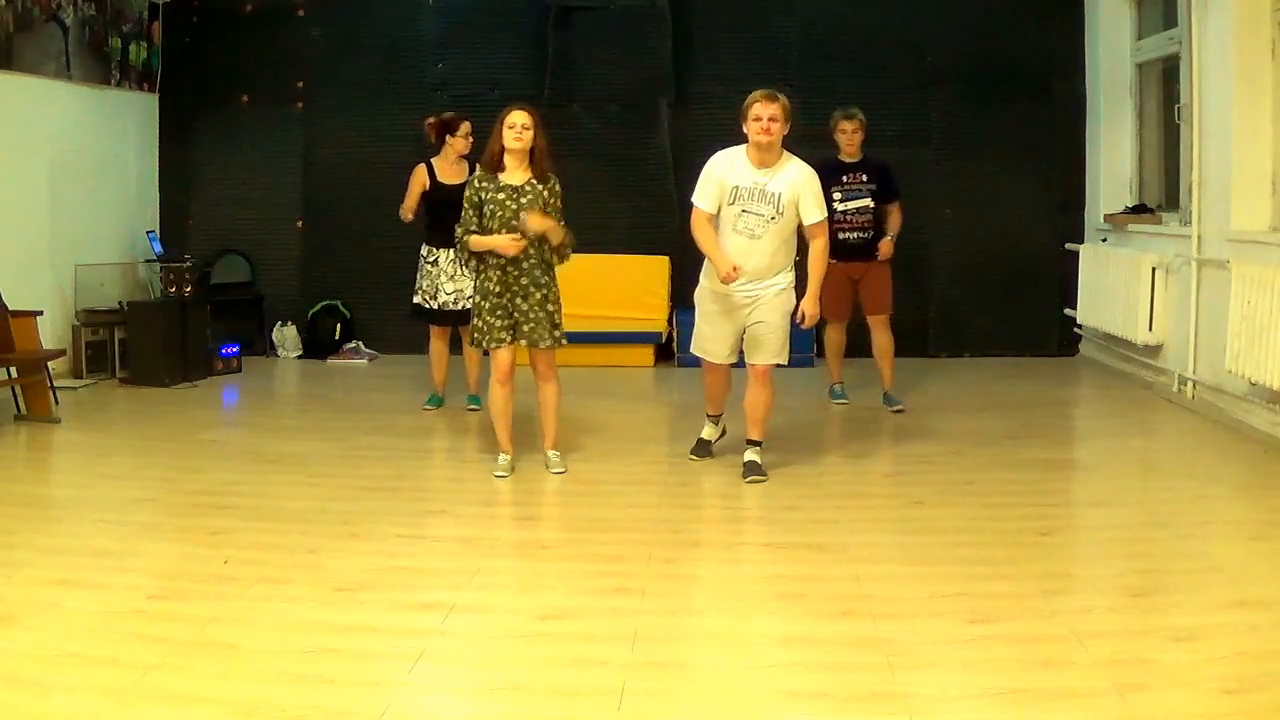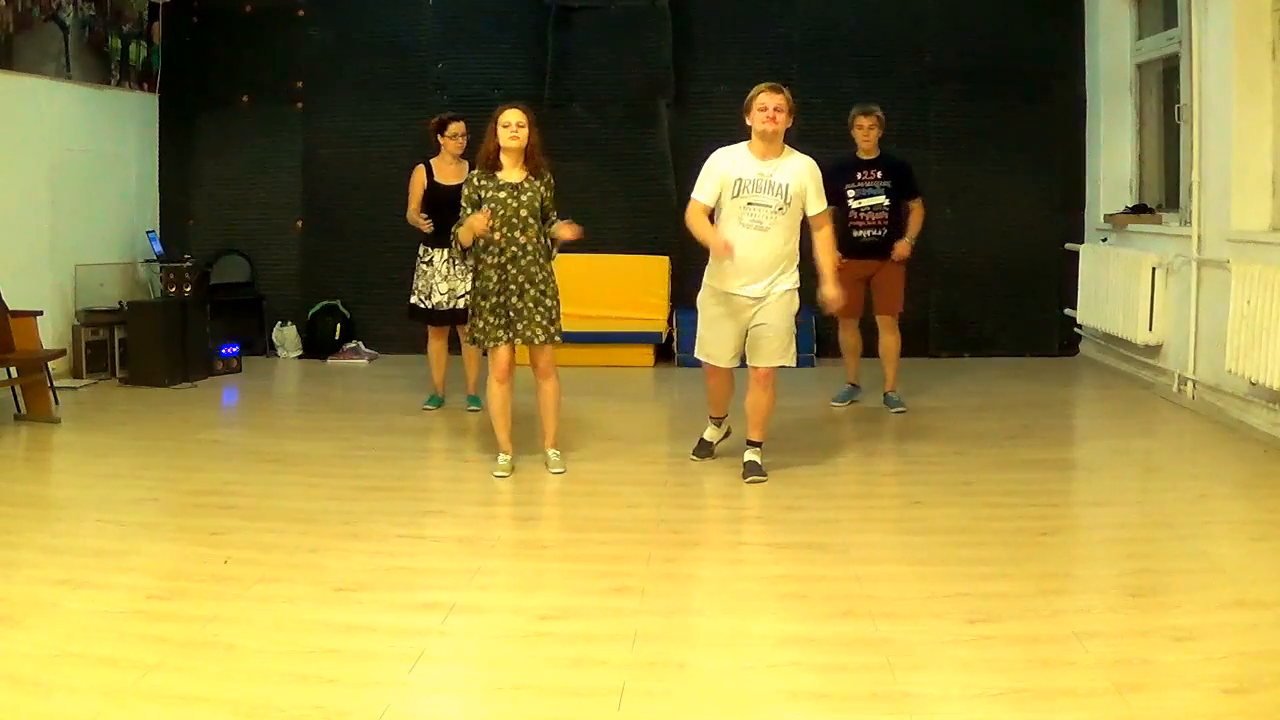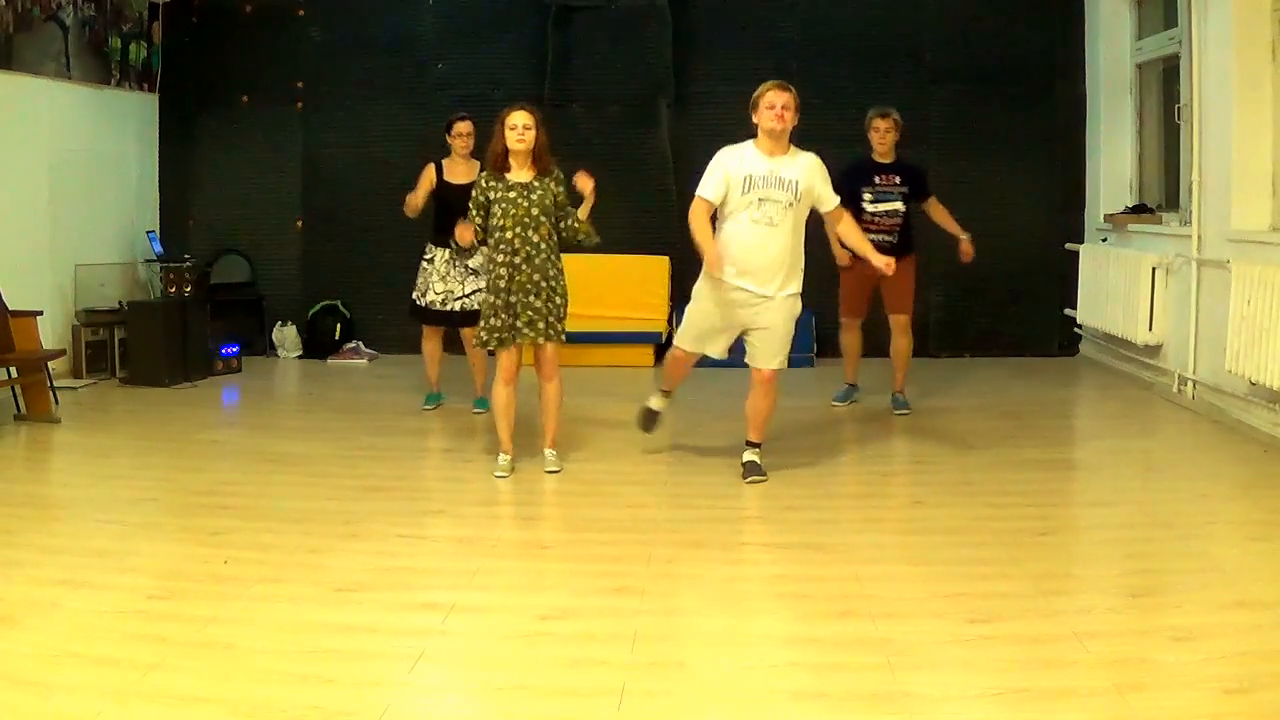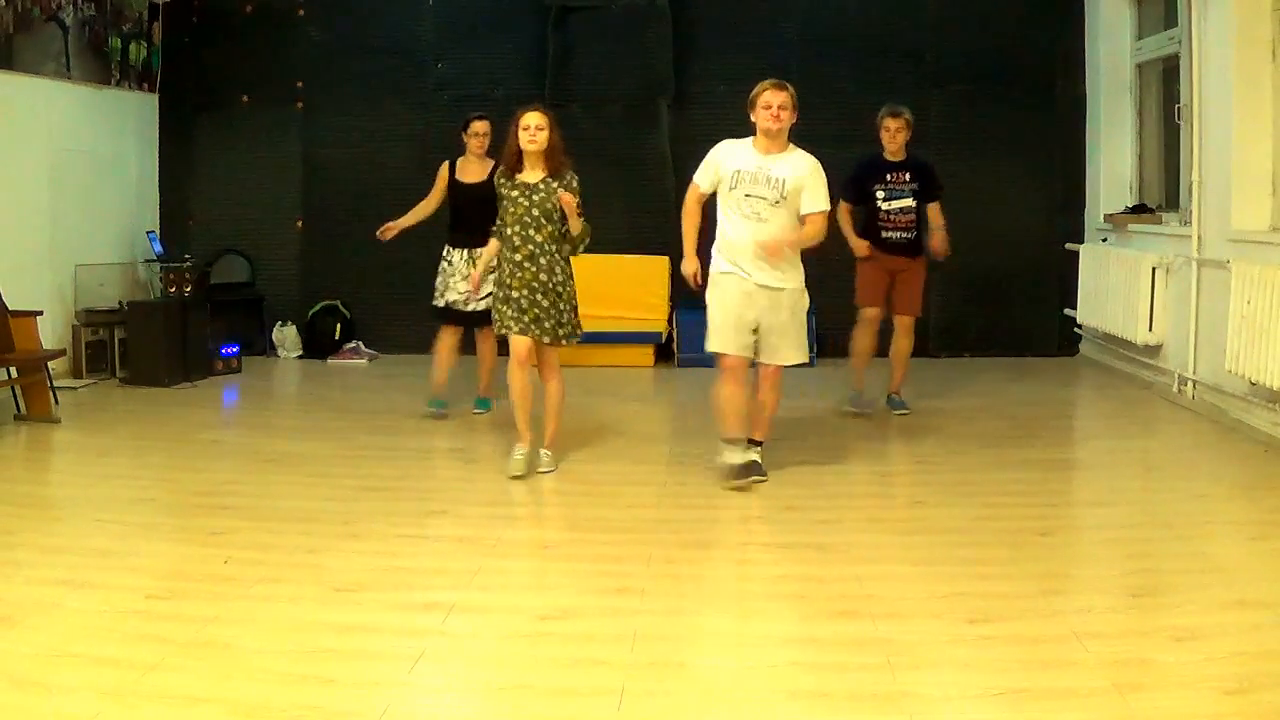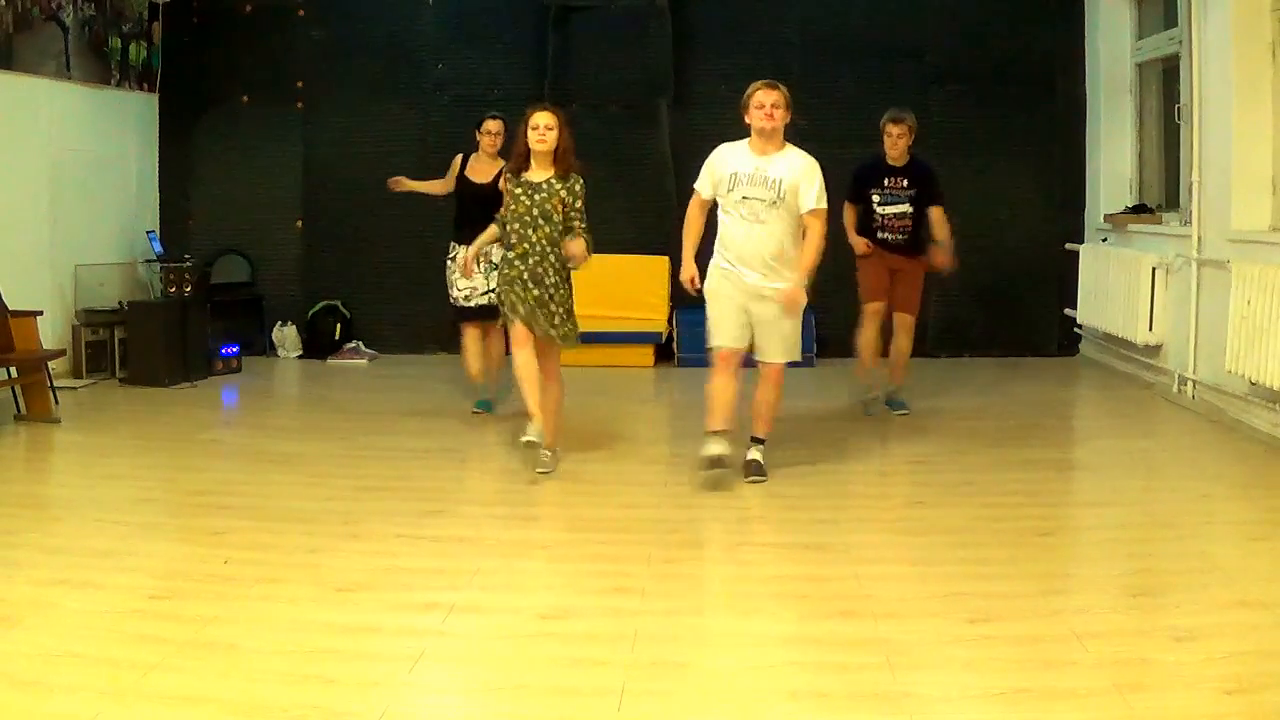
dt=0.3s
person 1, frame 1
left shoulder: (802, 176)
right shoulder: (720, 164)
left elbow: (818, 237)
right elbow: (699, 220)
left wrist: (813, 294)
right wrist: (718, 261)
left hip: (772, 290)
right hip: (719, 287)
left knee: (761, 370)
right knee: (714, 362)
left ankle: (753, 452)
right ankle: (713, 424)
person 1, frame 2
left shoulder: (804, 168)
right shoulder: (722, 160)
left elbow: (820, 226)
right elbow: (695, 213)
left wrist: (829, 277)
right wrist: (712, 237)
left hip: (776, 292)
right hip: (721, 289)
left knee: (763, 373)
right knee: (716, 366)
left ankle: (753, 451)
right ankle: (716, 425)
person 1, frame 3
left shoulder: (810, 166)
right shoulder: (729, 158)
left elbow: (837, 218)
right elbow: (698, 211)
left wrist: (872, 255)
right wrist: (708, 248)
left hip: (778, 292)
right hip: (723, 285)
left knee: (765, 375)
right knee: (685, 351)
left ankle: (752, 452)
right ankle: (660, 396)
person 1, frame 4
left shoulder: (806, 166)
right shoulder: (726, 152)
left elbow: (818, 227)
right elbow: (694, 198)
left wrist: (787, 242)
right wrist: (689, 253)
left hip: (783, 285)
right hip: (729, 276)
left knee: (771, 368)
right knee: (733, 363)
left ankle: (754, 449)
right ankle: (732, 448)
person 1, frame 5
left shoulder: (804, 165)
right shoulder: (724, 155)
left elbow: (816, 228)
right elbow: (697, 207)
left wrist: (799, 282)
right wrist: (688, 259)
left hip: (781, 284)
right hip: (728, 276)
left knee: (772, 367)
right knee: (725, 357)
left ankle: (756, 448)
right ankle: (716, 443)
person 2, frame 1
left shoulder: (546, 182)
right shoulder: (481, 181)
left elbow: (563, 245)
right elbow: (464, 237)
left wrist: (549, 226)
right wrist: (494, 242)
left hip: (537, 284)
right hip: (496, 285)
left knee: (544, 367)
right knee: (502, 369)
left ankle: (551, 447)
right ankle: (505, 451)
person 2, frame 2
left shoulder: (541, 178)
right shoulder: (479, 179)
right elbow: (463, 241)
left wrist: (561, 231)
right wrist: (471, 228)
left hip: (536, 281)
right hip: (493, 283)
left knee: (544, 364)
right knee: (500, 367)
left ankle: (551, 446)
right ankle: (504, 450)
person 2, frame 3
left shoulder: (552, 178)
right shoulder: (489, 181)
left elbow: (567, 229)
right elbow: (474, 235)
left wrist: (586, 201)
right wrist: (463, 234)
left hip: (546, 281)
right hip: (504, 282)
left knee: (548, 364)
right knee: (506, 367)
left ankle: (550, 447)
right ankle: (505, 450)
person 2, frame 4
left shoulder: (565, 180)
right shoulder: (506, 178)
left elbow: (577, 240)
left wrist: (572, 212)
right wrist: (481, 266)
left hip: (553, 279)
right hip: (514, 279)
left knee: (548, 362)
right knee: (520, 354)
left ankle: (549, 443)
right ankle: (523, 442)
person 2, frame 5
left shoulder: (571, 182)
right shoulder: (512, 177)
left elbow: (579, 234)
left wrist: (579, 246)
right wrist: (477, 245)
left hip: (552, 279)
right hip: (515, 275)
left knee: (549, 362)
right knee: (521, 338)
left ankle: (548, 443)
right ankle: (536, 422)
person 3, frame 1
left shoulder: (879, 170)
right shoulder: (823, 173)
left elbow: (894, 210)
left wrist: (890, 238)
left hip: (873, 259)
right hip: (835, 260)
left knee: (880, 321)
right knee: (836, 322)
left ankle: (888, 389)
right ankle: (836, 382)
person 3, frame 2
left shoulder: (897, 167)
right shoulder: (839, 171)
left elbow: (916, 207)
left wrist: (908, 239)
left hip: (888, 257)
right hip: (850, 257)
left knee: (888, 321)
right knee: (847, 320)
left ankle: (890, 390)
right ankle: (852, 383)
person 3, frame 3
left shoulder: (911, 172)
right shoulder: (853, 172)
left elbow: (931, 205)
left wrist: (962, 235)
right wrist: (836, 247)
left hip: (899, 259)
right hip: (859, 259)
left knee: (901, 323)
right knee: (850, 321)
left ankle: (898, 391)
right ankle: (850, 383)
person 3, frame 4
left shoulder: (923, 170)
right shoulder: (865, 168)
left elbow: (934, 211)
right elbow: (843, 209)
left wrist: (939, 233)
right wrist: (853, 238)
left hip: (911, 258)
right hip: (875, 254)
left knee: (905, 323)
right knee: (869, 317)
left ankle: (894, 391)
right ankle: (857, 388)
person 3, frame 5
left shoulder: (924, 174)
right shoulder: (866, 171)
left elbow: (937, 216)
right elbow: (849, 207)
left wrist: (943, 247)
right wrist: (853, 236)
left hip: (911, 256)
right hip: (875, 252)
left knee: (905, 322)
right knee: (873, 311)
left ankle: (893, 391)
right ankle: (869, 385)
person 4, frame 1
left shoulder: (475, 171)
right shoulder: (424, 171)
right elbow: (407, 209)
right wrist: (406, 213)
right hip: (437, 255)
left knee: (470, 326)
right knee: (439, 327)
left ankle: (473, 392)
right ankle: (438, 391)
person 4, frame 2
left shoulder: (474, 172)
right shoulder: (423, 171)
right elbow: (411, 214)
right wrist: (419, 221)
left hip: (467, 255)
right hip: (433, 256)
left knee: (468, 326)
right knee: (436, 328)
left ankle: (472, 392)
right ankle: (438, 391)
person 4, frame 3
right shoulder: (434, 170)
right elbow: (412, 212)
right wrist: (412, 203)
left hip: (473, 257)
right hip: (438, 255)
left knee: (471, 330)
right knee: (432, 327)
left ankle: (481, 393)
right ankle: (434, 389)
person 4, frame 4
left shoulder: (499, 171)
right shoulder: (448, 167)
right elbow: (431, 204)
right wrist: (400, 223)
right hip: (455, 254)
left knee: (485, 326)
right knee: (452, 324)
left ankle: (484, 393)
right ankle: (438, 392)
person 4, frame 5
left shoulder: (507, 173)
right shoulder: (460, 161)
right elbow: (446, 186)
right wrist: (409, 184)
left hip: (493, 251)
right hip: (460, 251)
left knee: (492, 322)
right knee: (470, 321)
left ankle: (485, 393)
right ankle: (482, 386)
